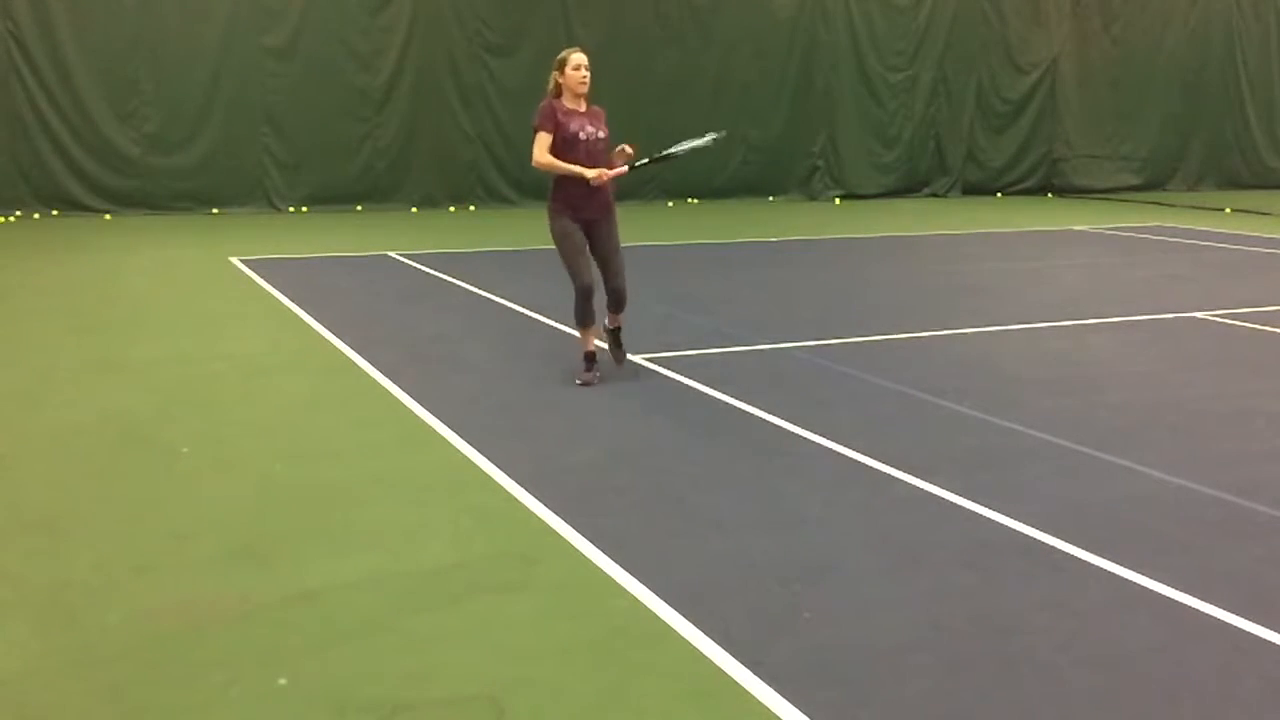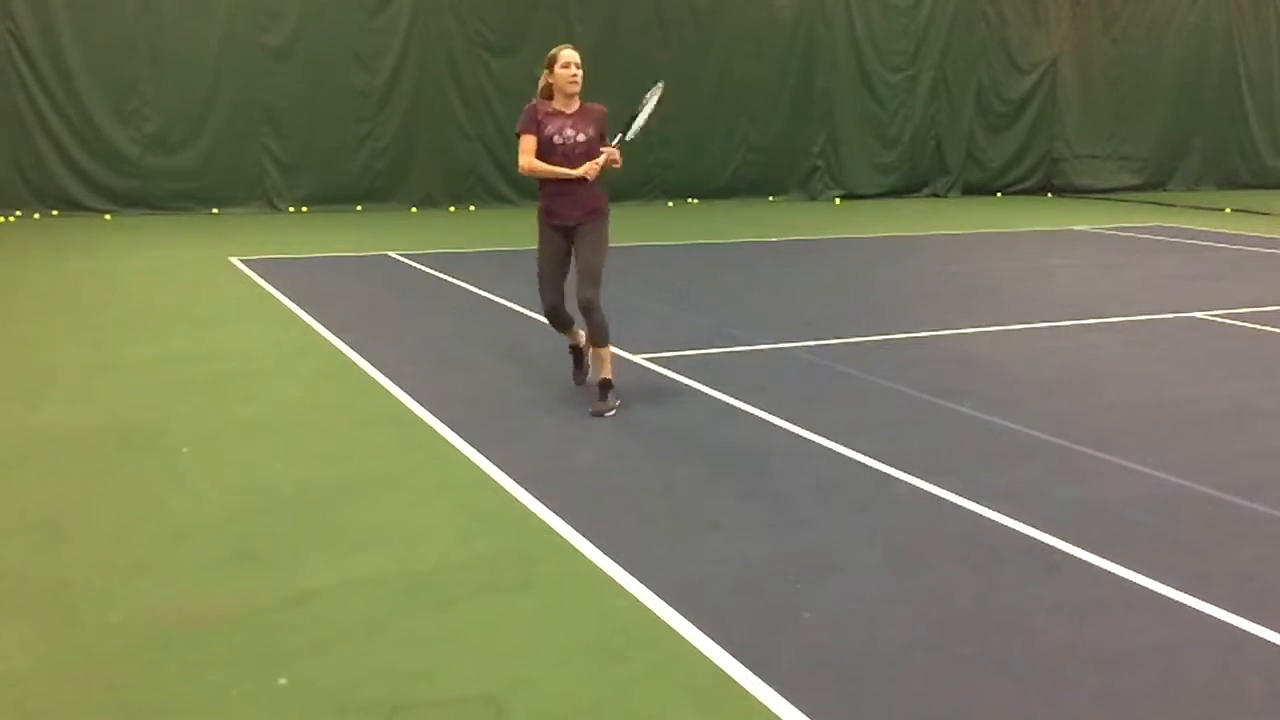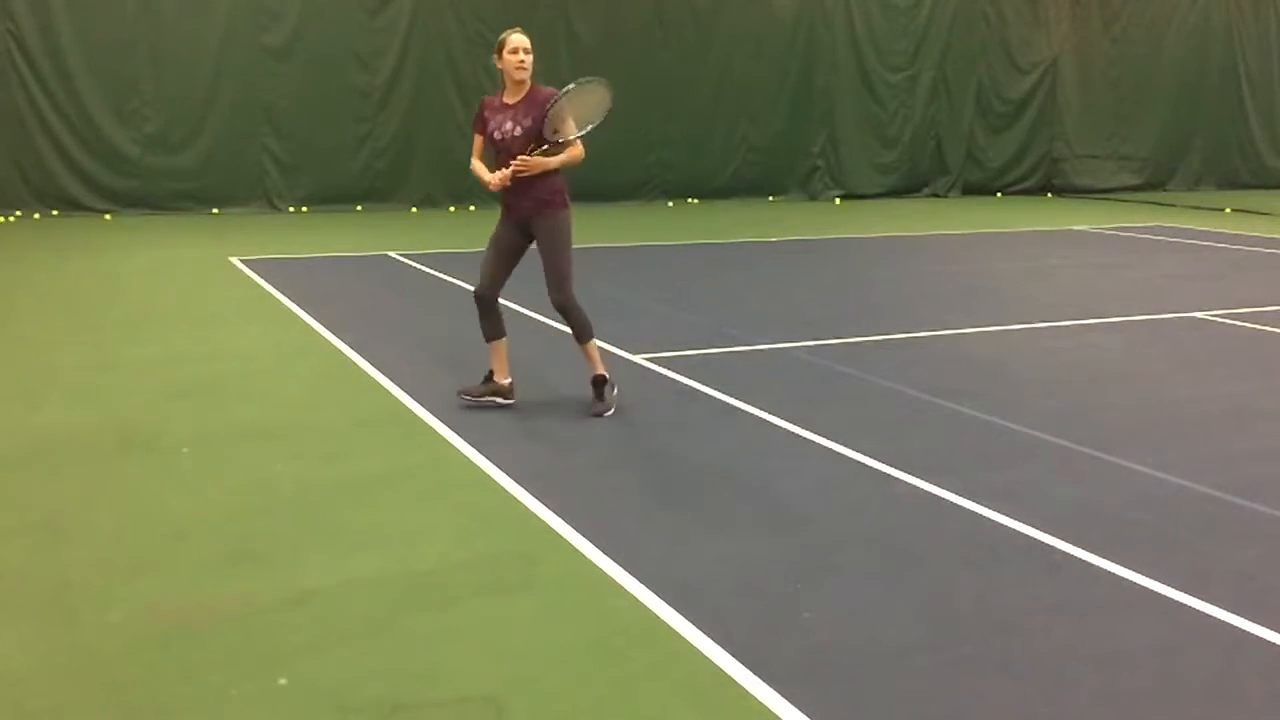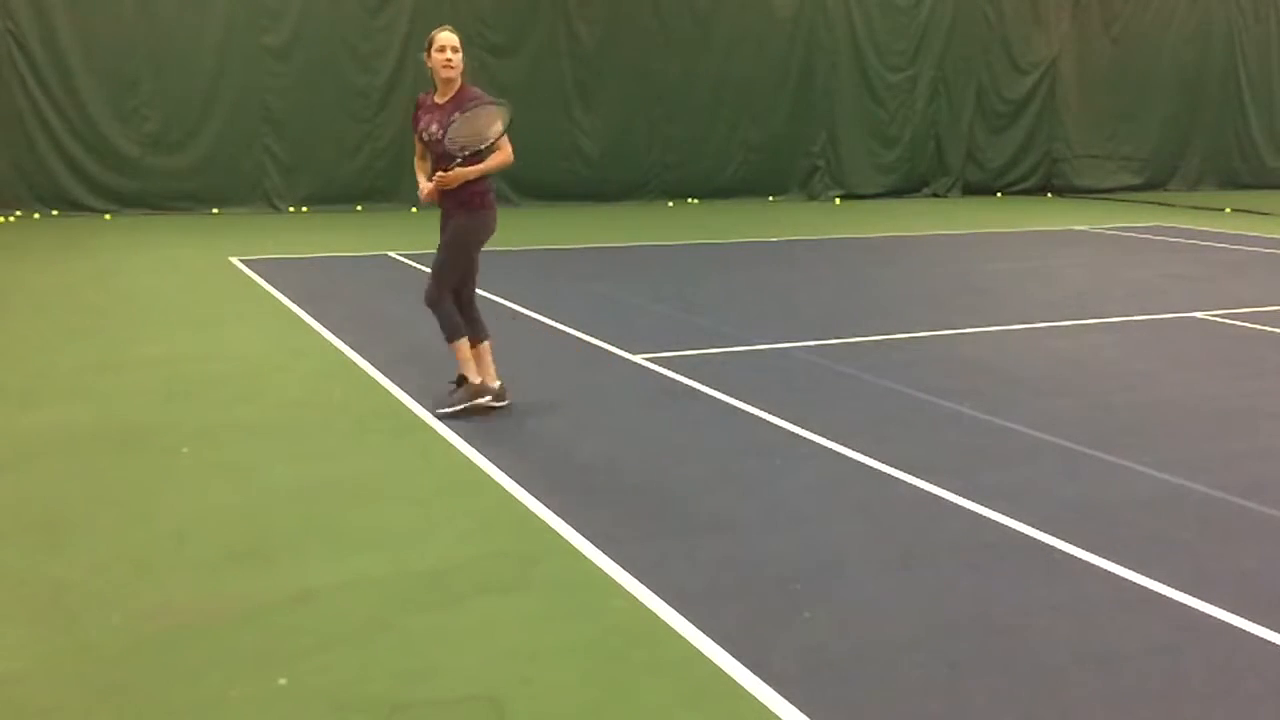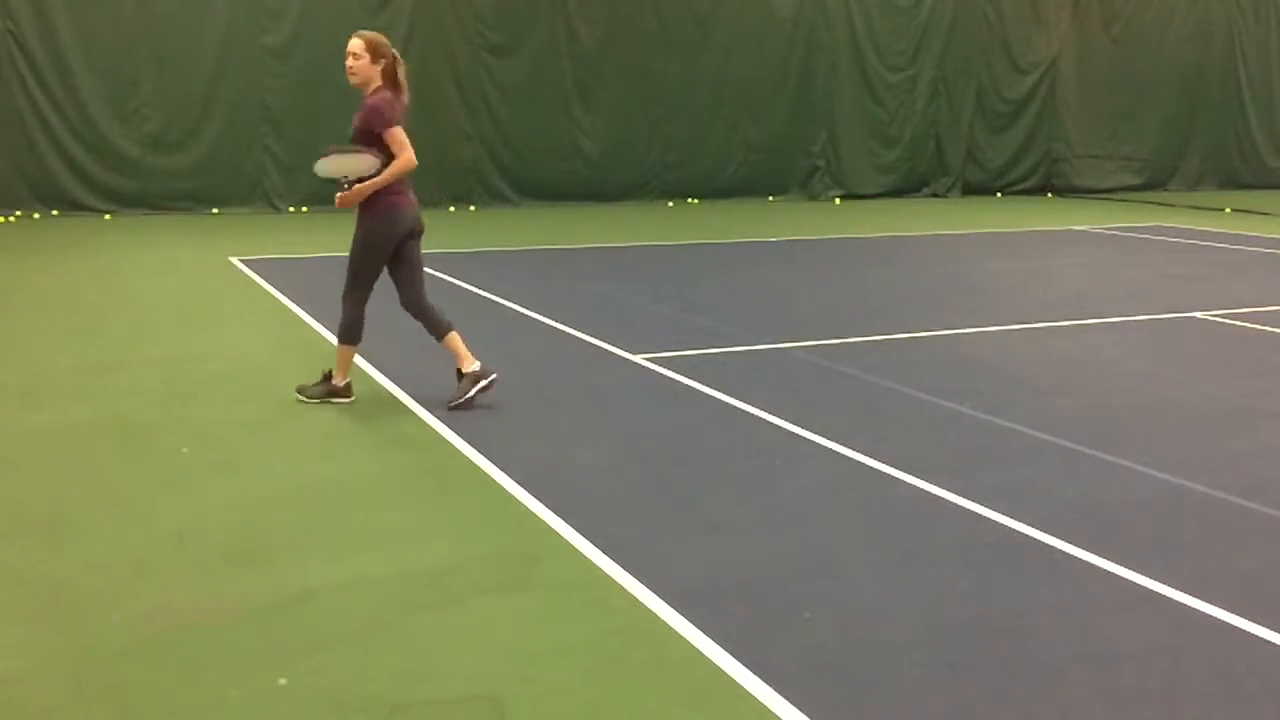
dt=0.3s
person 1, frame 1
left shoulder: (598, 114)
right shoulder: (550, 110)
right elbow: (540, 158)
left wrist: (620, 157)
right wrist: (583, 172)
left hip: (602, 210)
right hip: (566, 213)
left knee: (616, 288)
right knee: (584, 284)
left ankle: (613, 326)
right ankle: (589, 355)
person 1, frame 2
left shoulder: (597, 114)
right shoulder: (535, 113)
left elbow: (614, 160)
right elbow: (526, 163)
left wrist: (610, 158)
right wrist: (572, 171)
left hip: (591, 218)
right hip: (551, 220)
left knee: (588, 299)
right knee: (551, 304)
left ankle: (607, 384)
right ankle: (580, 343)
person 1, frame 3
left shoulder: (547, 98)
right shoulder: (488, 107)
left elbow: (577, 151)
right elbow: (475, 159)
left wrist: (543, 164)
right wrist: (489, 177)
left hip: (549, 210)
right hip: (512, 214)
left knee: (562, 298)
right knee: (484, 293)
left ankle: (601, 379)
right ankle: (500, 382)
person 1, frame 4
left shoulder: (474, 100)
right shoulder: (424, 105)
left elbow: (506, 155)
right elbow: (421, 157)
left wrist: (465, 174)
right wrist: (425, 183)
left hip: (473, 212)
right hip: (452, 213)
left knee: (437, 295)
right knee: (460, 298)
left ankle: (472, 382)
right ankle: (490, 384)
person 1, frame 5
left shoulder: (377, 105)
right shoulder: (378, 103)
left elbow: (407, 160)
left wrist: (366, 189)
right wrist: (353, 189)
left hip: (382, 216)
right hip: (404, 213)
left knee: (354, 297)
right knee: (415, 300)
left ankle: (340, 382)
right ankle: (472, 368)
